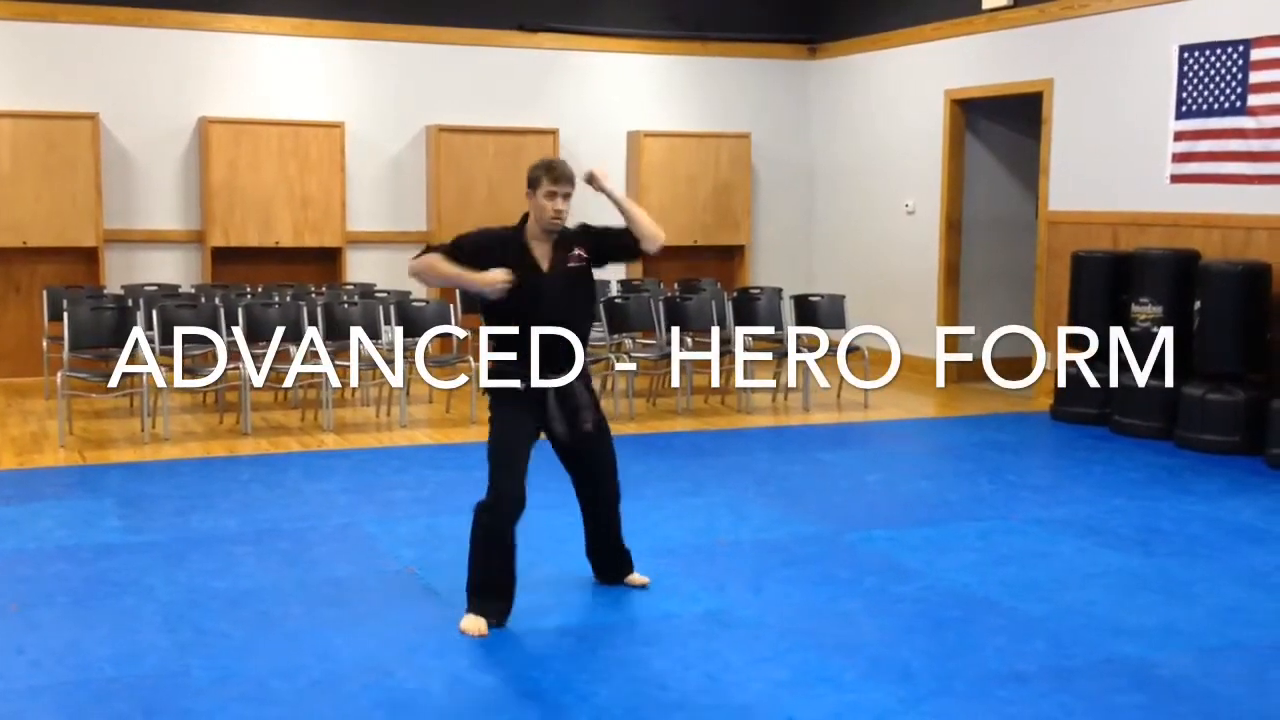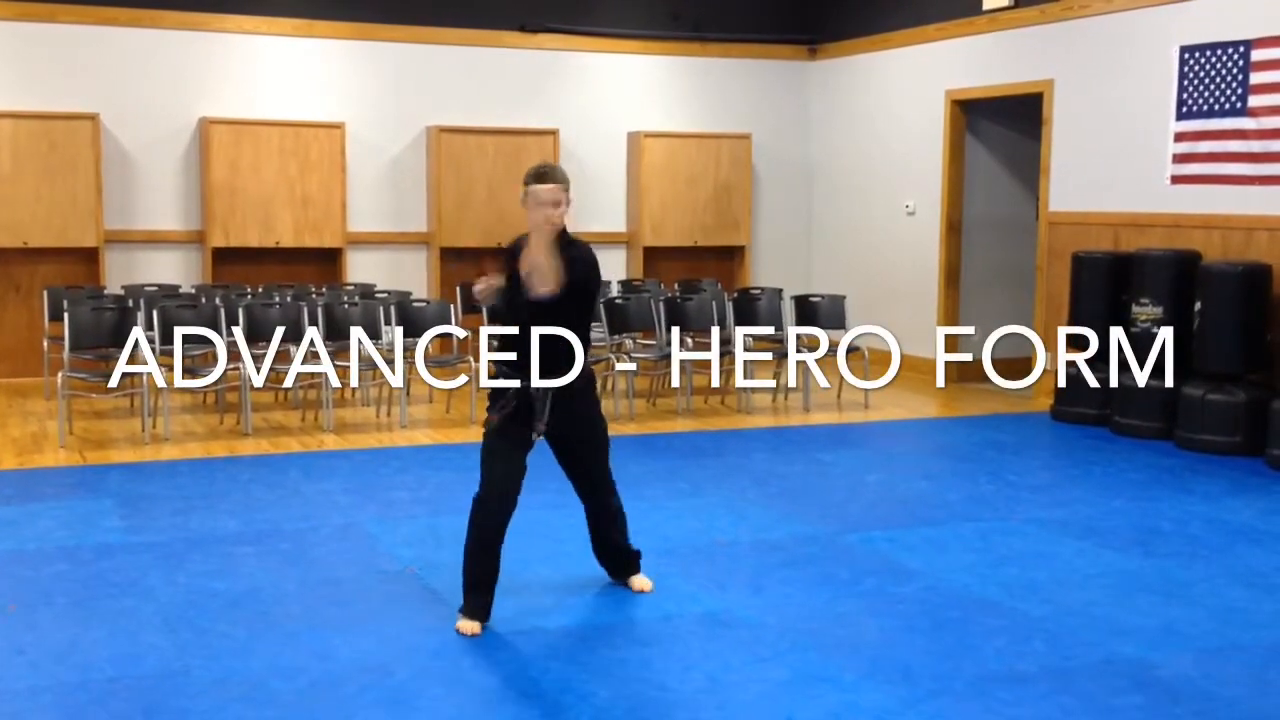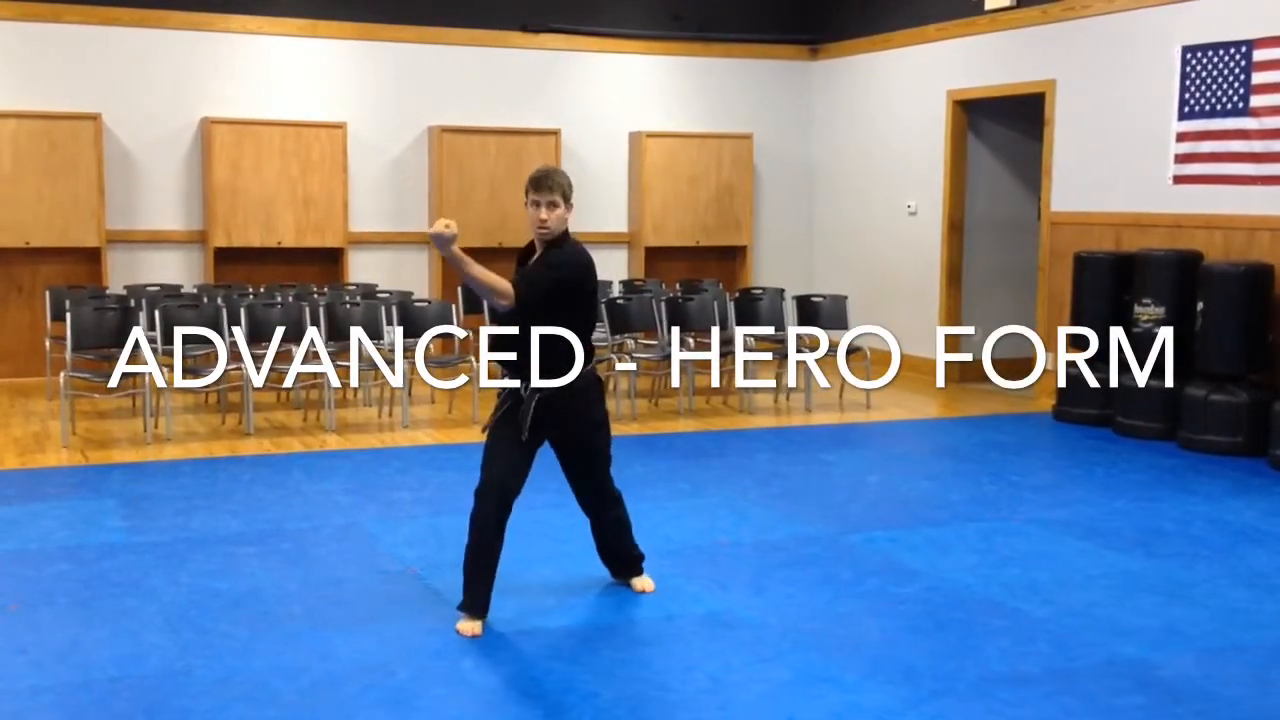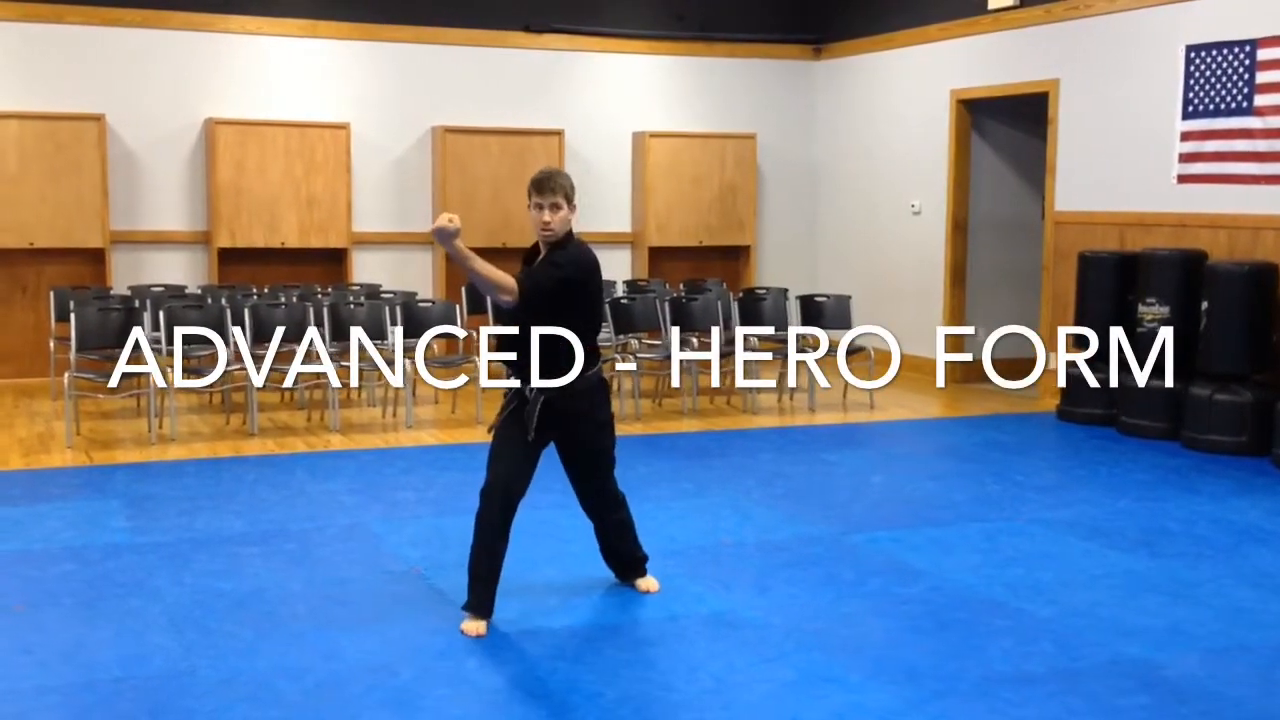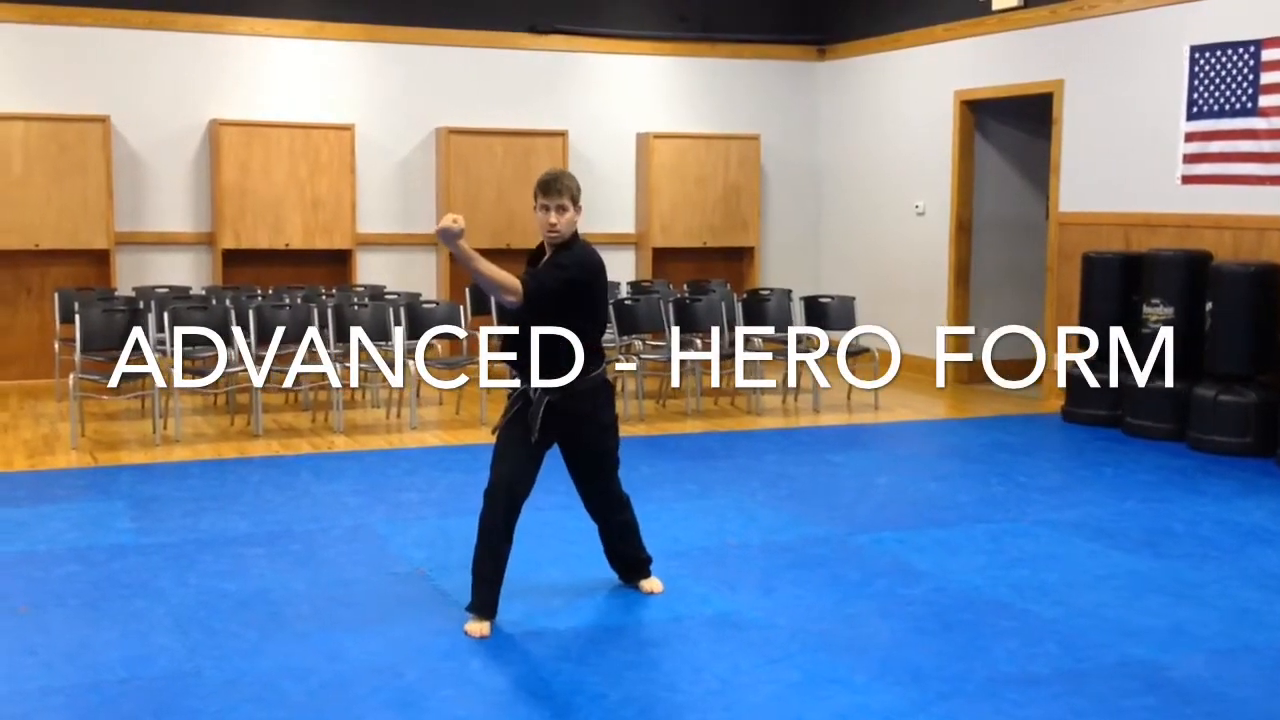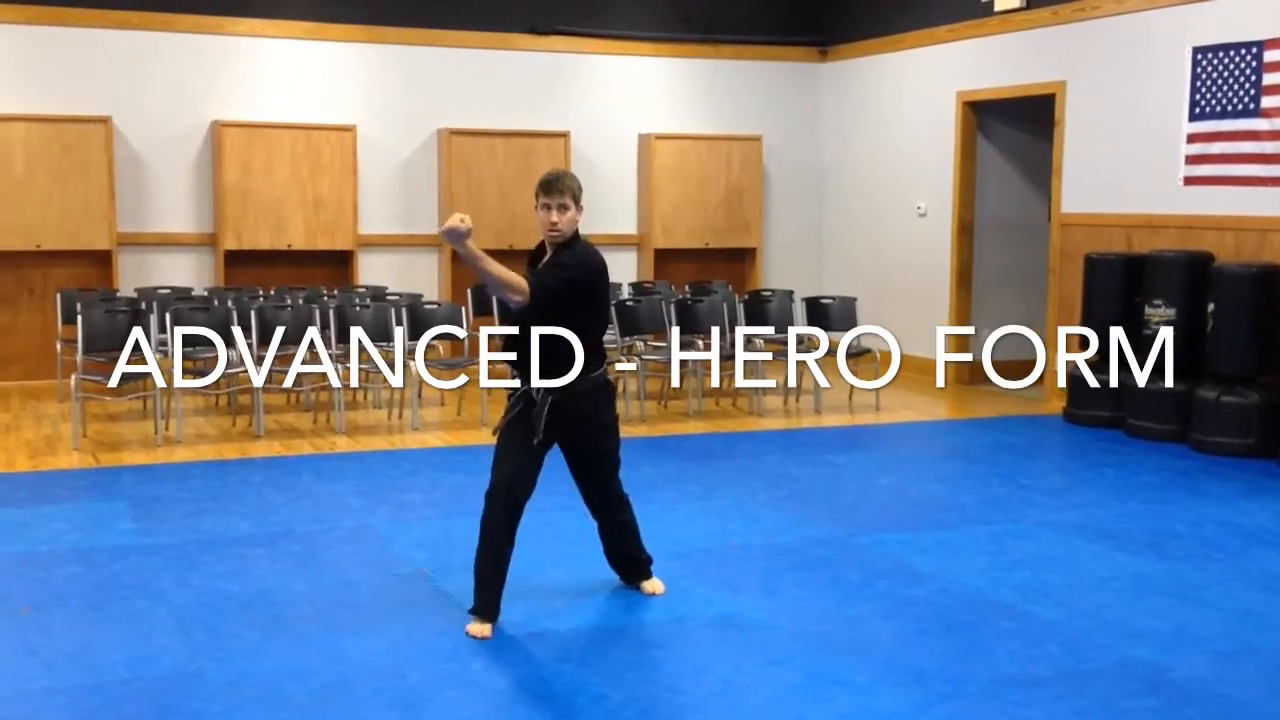
dt=0.2s
person 1, frame 1
left shoulder: (583, 242)
right shoulder: (493, 243)
left elbow: (653, 241)
right elbow: (422, 264)
left wrist: (609, 192)
right wrist: (473, 279)
left hip: (572, 388)
right hip: (515, 389)
left knee: (600, 481)
right knee: (505, 499)
left ankle: (614, 566)
right ankle: (484, 604)
person 1, frame 2
left shoulder: (578, 256)
right shoulder: (515, 248)
left elbow: (545, 289)
left wrist: (546, 223)
right wrist: (489, 291)
left hip: (567, 393)
right hip: (513, 392)
left knee: (596, 487)
right knee: (493, 499)
left ankle: (623, 566)
right ankle: (475, 606)
person 1, frame 3
left shoulder: (571, 261)
right shoulder: (535, 252)
left elbow: (506, 297)
left wrist: (450, 252)
left hip: (572, 395)
right hip: (522, 394)
left knee: (596, 489)
right knee: (492, 496)
left ankle: (627, 566)
right ankle: (474, 606)
person 1, frame 4
left shoulder: (576, 262)
right shoulder: (540, 253)
left elbow: (509, 293)
left wrist: (453, 246)
left hip: (578, 396)
right hip: (528, 394)
left knee: (599, 491)
right knee: (497, 496)
left ankle: (631, 566)
right ankle: (479, 605)
person 1, frame 5
left shoulder: (582, 263)
right shoulder: (546, 254)
left elbow: (514, 294)
left wrist: (457, 246)
left hip: (582, 396)
right hip: (531, 395)
left knee: (604, 492)
right knee: (501, 497)
left ankle: (636, 568)
right ankle: (483, 607)
person 1, frame 6
left shoulder: (583, 262)
right shoulder: (546, 253)
left elbow: (520, 292)
left wrist: (464, 246)
left hip: (582, 395)
right hip: (532, 394)
left knee: (605, 492)
right knee: (503, 498)
left ankle: (637, 569)
right ankle: (485, 608)
